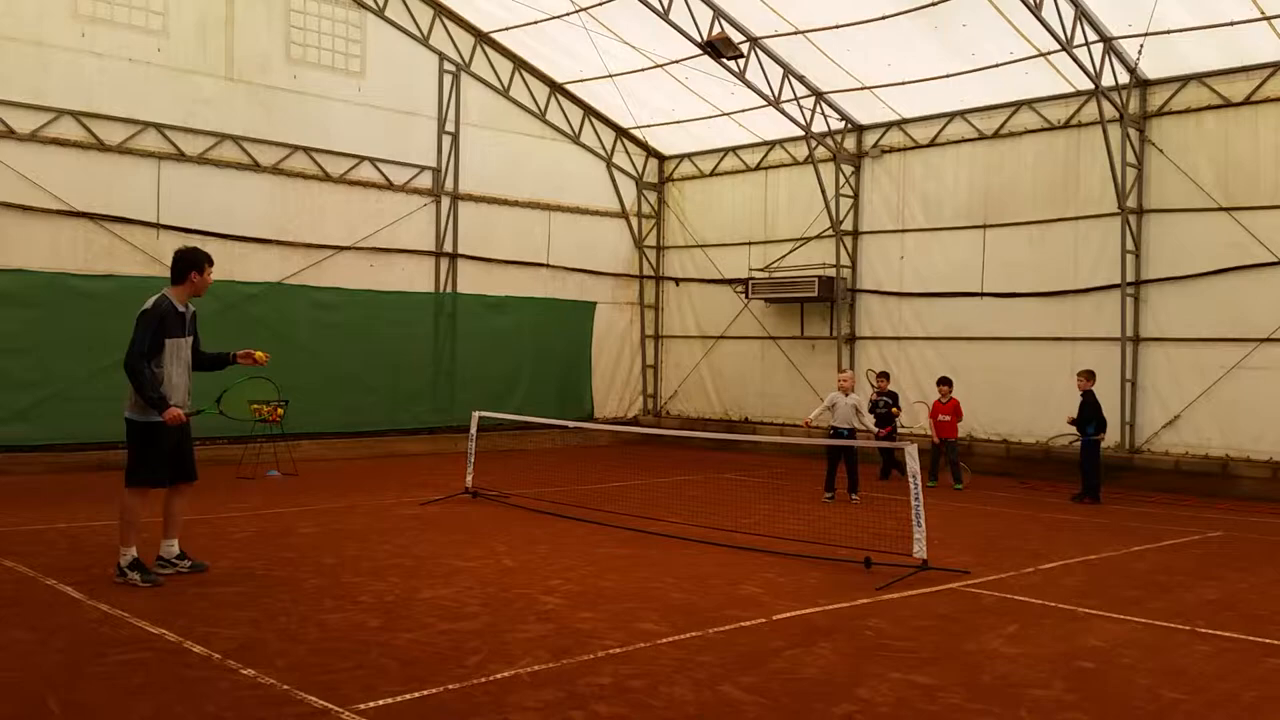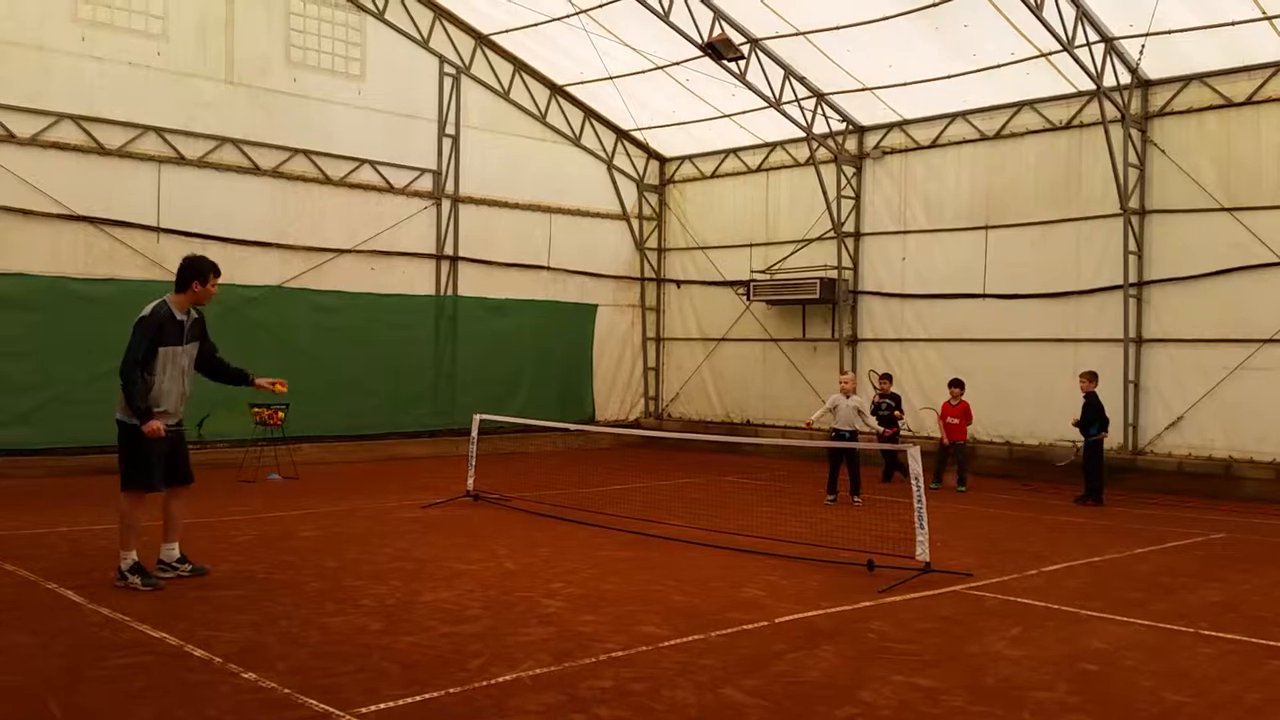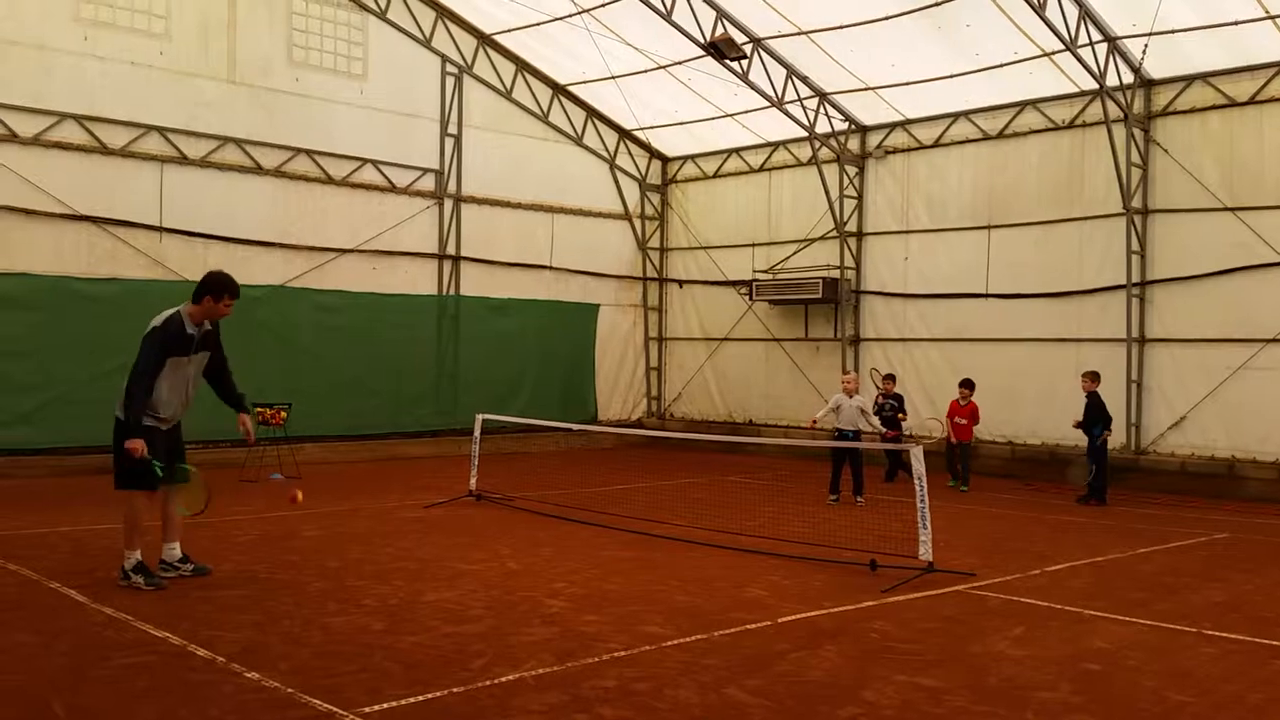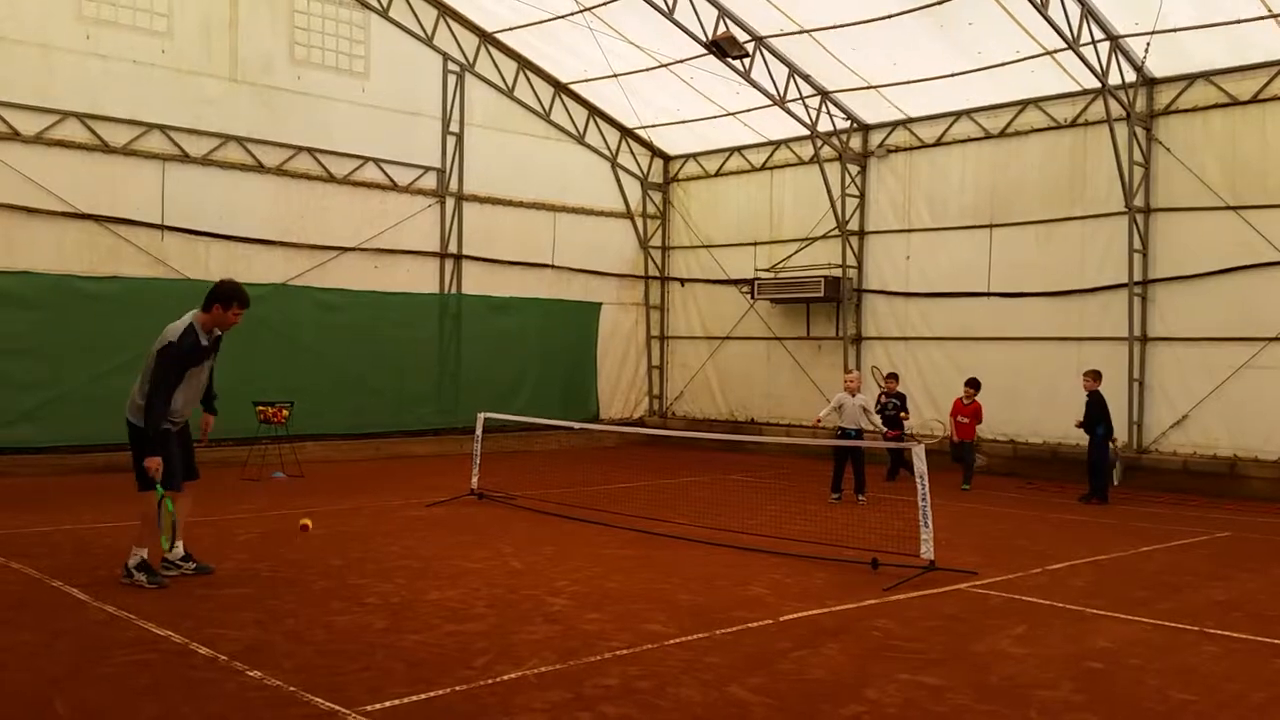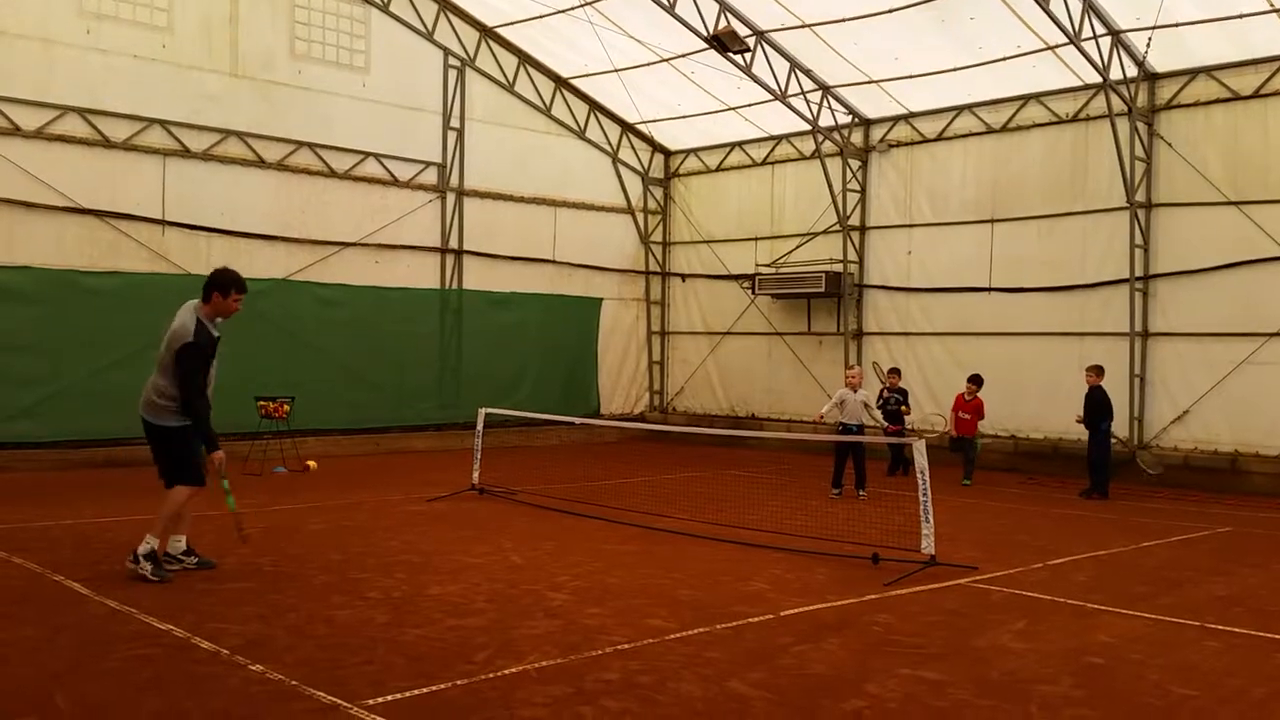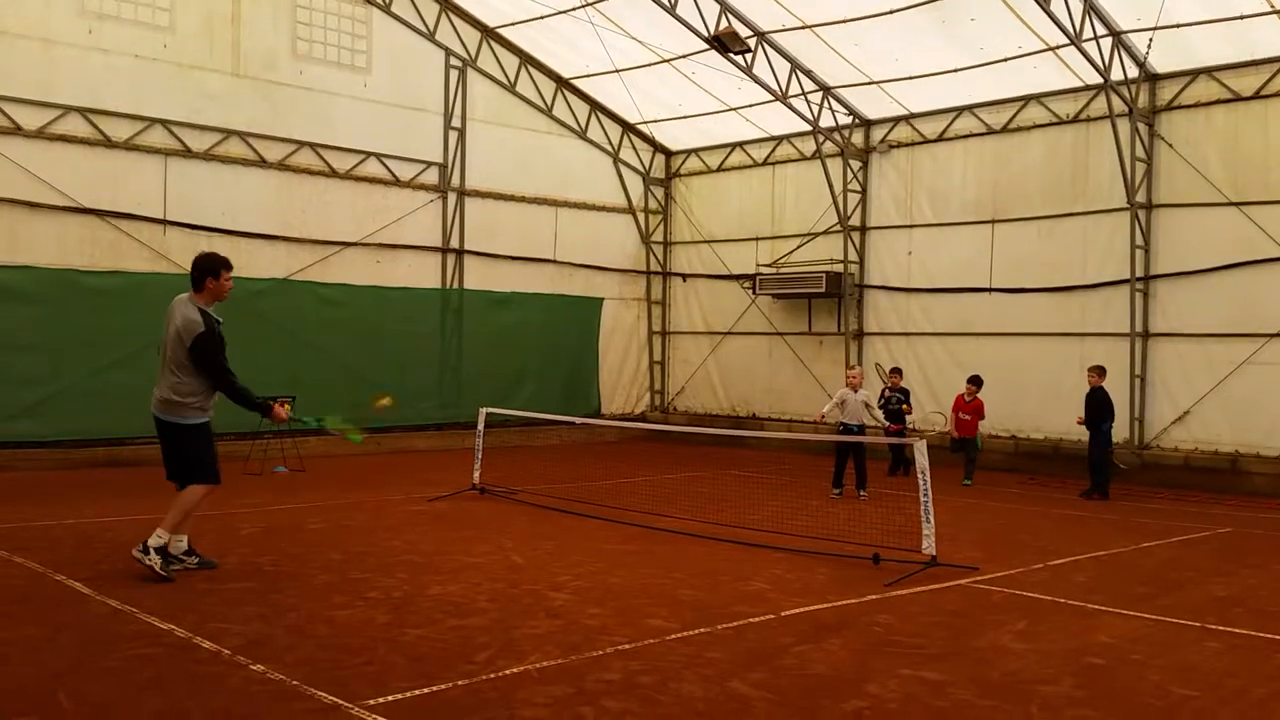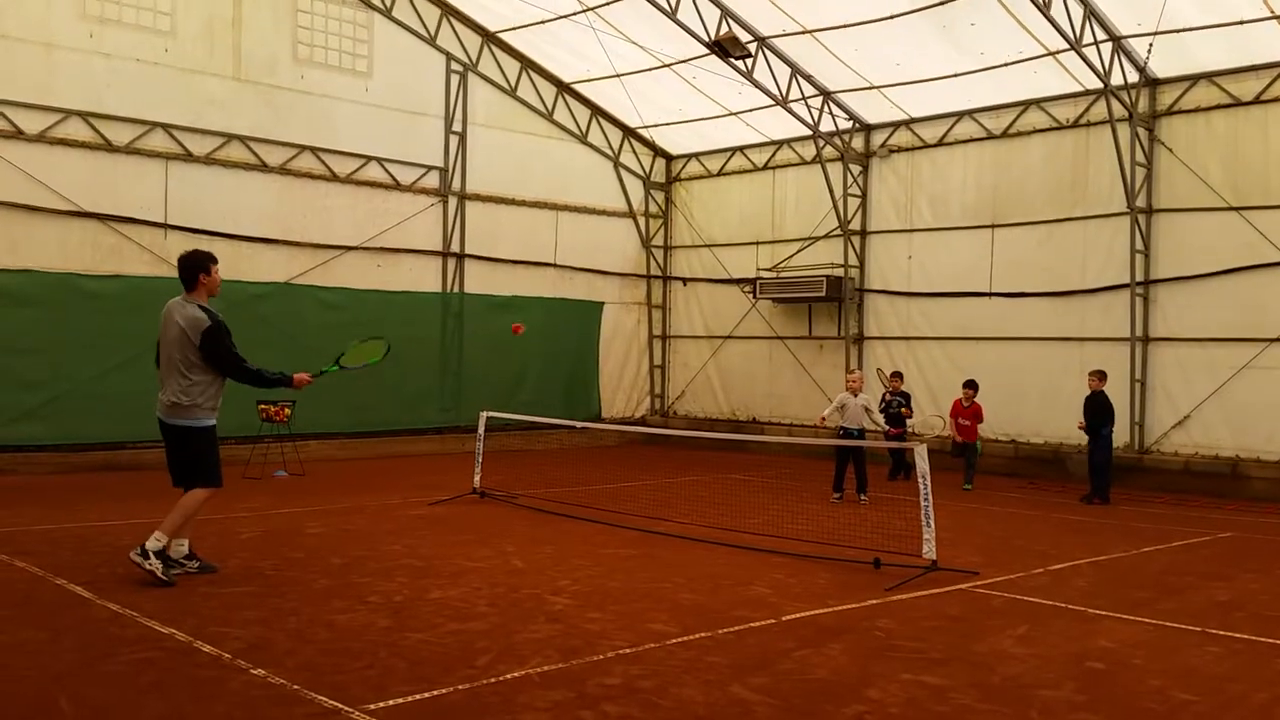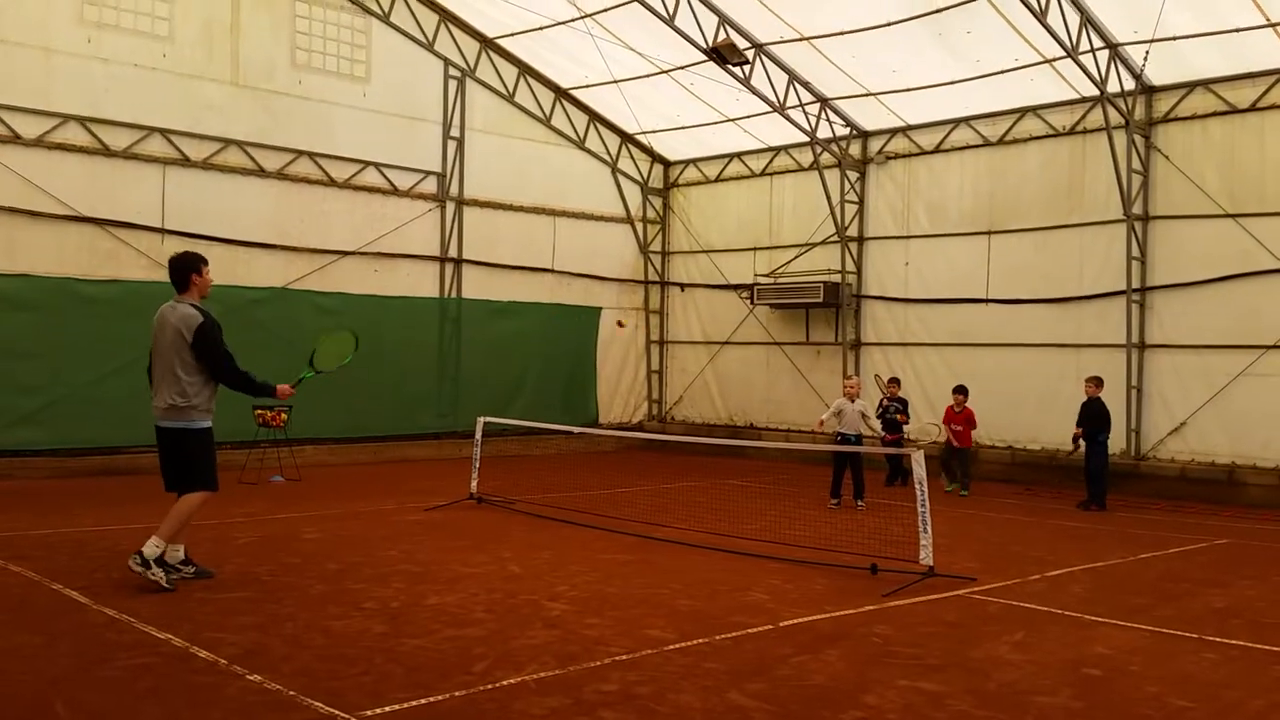
dt=0.2s
person 1, frame 1
left shoulder: (187, 313)
right shoulder: (156, 311)
right elbow: (134, 364)
left wrist: (232, 357)
right wrist: (162, 406)
left hip: (175, 416)
right hip: (149, 417)
left knee: (182, 482)
right knee: (140, 486)
left ankle: (169, 554)
right ankle: (127, 561)
person 1, frame 2
left shoulder: (195, 319)
right shoulder: (153, 319)
left elbow: (209, 364)
right elbow: (129, 370)
left wrist: (251, 380)
right wrist: (147, 416)
left hip: (171, 420)
right hip: (141, 422)
left knee: (180, 485)
right knee: (137, 490)
left ankle: (171, 557)
right ankle: (127, 565)
person 1, frame 3
left shoulder: (210, 329)
right shoulder: (164, 329)
left elbow: (218, 373)
right elbow: (138, 380)
left wrist: (241, 410)
right wrist: (135, 432)
left hip: (168, 421)
right hip: (139, 421)
right knee: (142, 488)
left ankle: (172, 557)
right ankle: (131, 565)
person 1, frame 4
left shoulder: (212, 331)
right shoulder: (180, 342)
right elbow: (157, 397)
left wrist: (209, 408)
right wrist: (153, 450)
left hip: (174, 418)
right hip: (150, 420)
left knee: (183, 483)
right knee: (161, 488)
left ankle: (174, 556)
right ankle: (136, 564)
person 1, frame 5
left shoulder: (195, 312)
right shoulder: (196, 339)
right elbow: (195, 398)
right wrist: (213, 446)
left hip: (171, 412)
right hip: (168, 416)
left knee: (184, 482)
right knee: (188, 483)
left ankle: (177, 550)
right ankle: (144, 553)
person 1, frame 6
left shoulder: (180, 304)
right shoulder: (204, 329)
right elbow: (225, 382)
right wrist: (268, 409)
left hip: (167, 408)
right hip: (186, 414)
left knee: (190, 481)
right knee: (202, 483)
left ankle: (178, 549)
right ankle: (152, 546)
person 1, frame 7
left shoulder: (170, 309)
right shoulder: (208, 324)
right elbow: (240, 370)
right wrist: (288, 380)
left hip: (170, 413)
right hip: (194, 418)
left knee: (192, 486)
right knee: (203, 487)
left ankle: (179, 553)
right ankle: (150, 548)
person 1, frame 8
left shoulder: (163, 314)
right shoulder: (201, 321)
left elbow: (153, 368)
right elbow: (228, 372)
right wrist: (271, 390)
left hip: (166, 418)
right hip: (190, 421)
left knee: (187, 490)
right knee: (199, 491)
left ankle: (175, 558)
right ankle: (148, 555)
